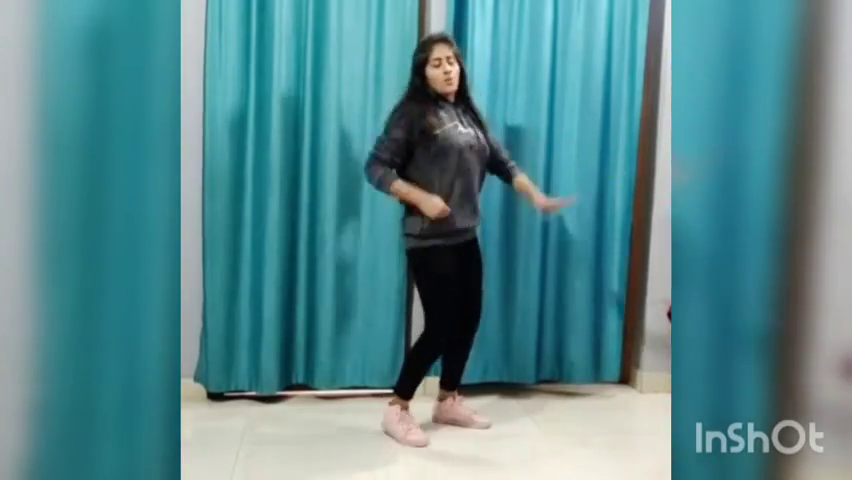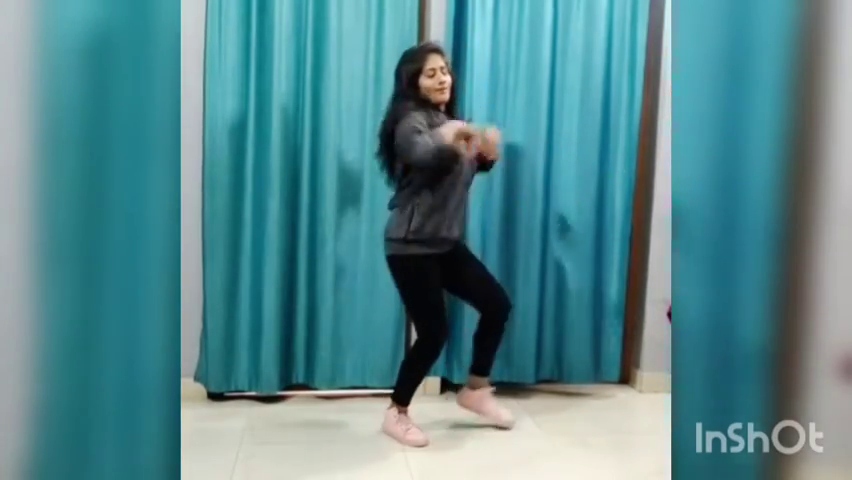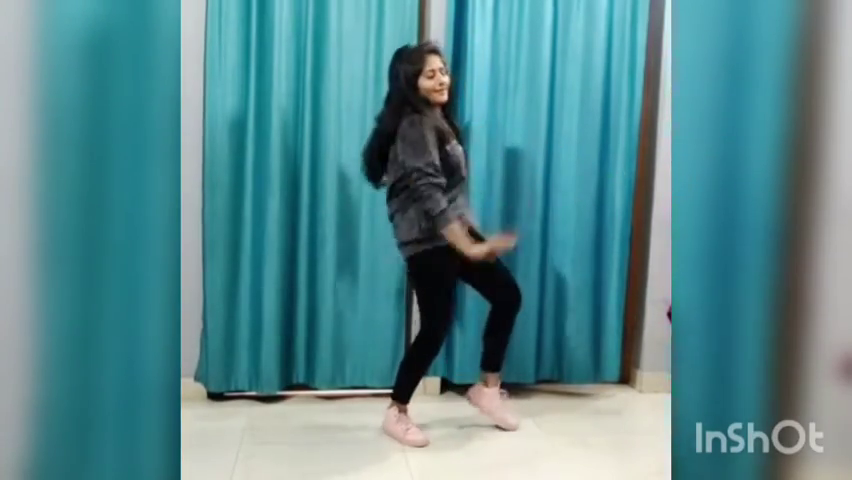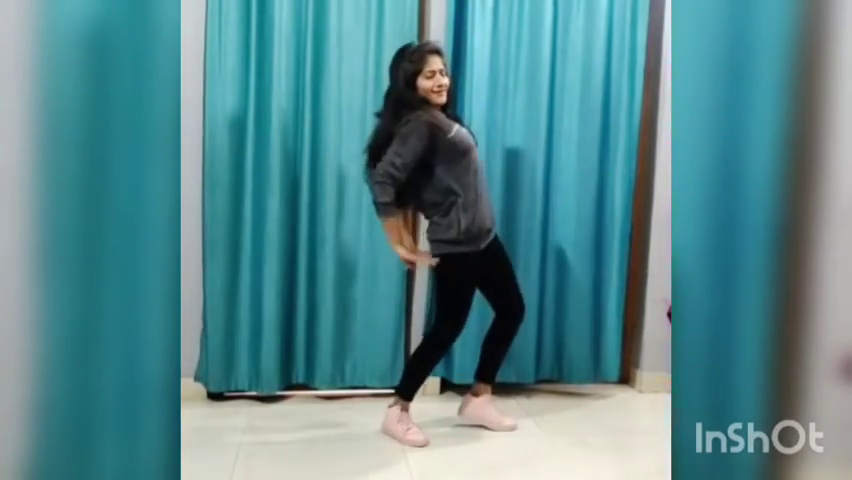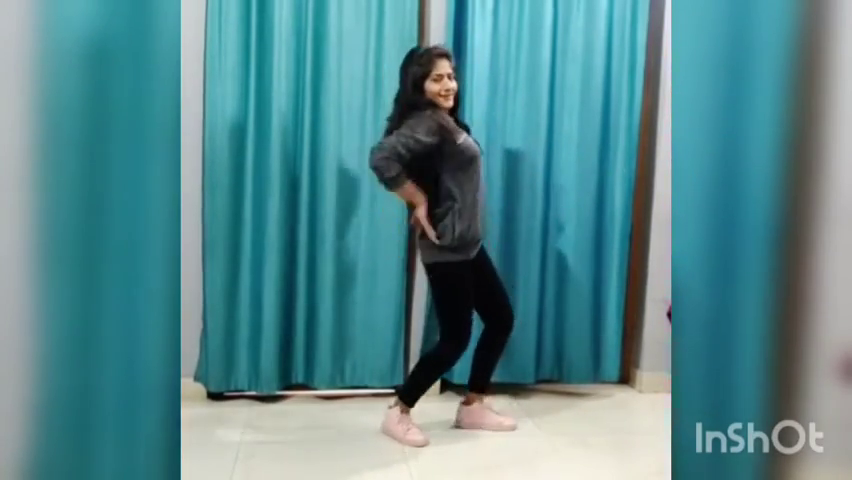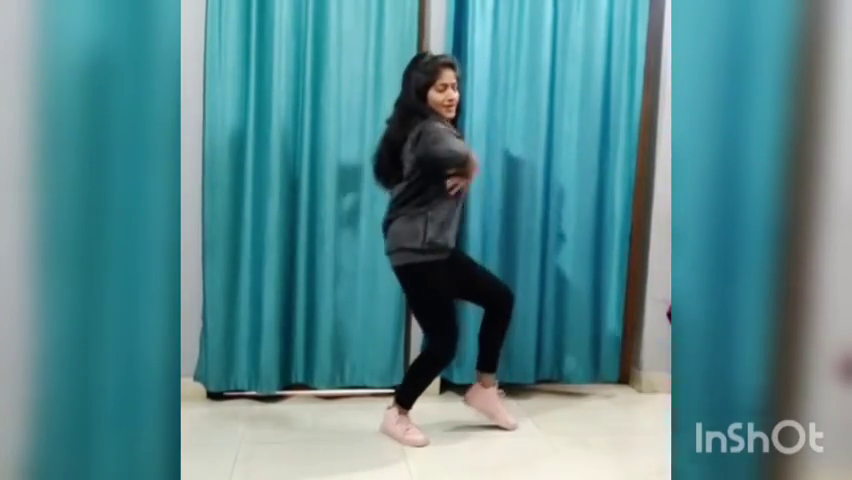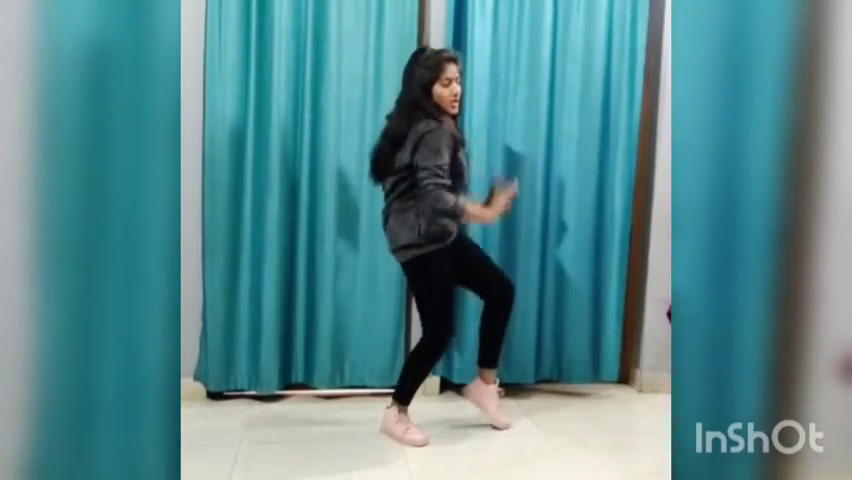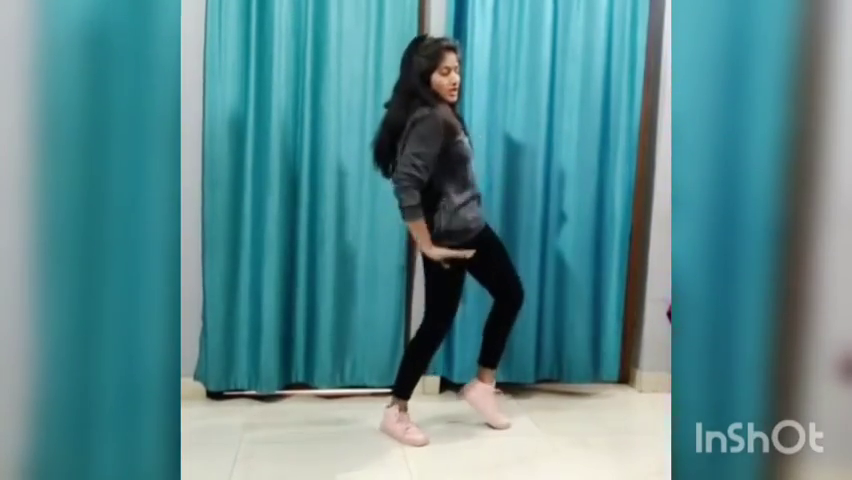
dt=0.2s
person 1, frame 1
left shoulder: (471, 114)
right shoulder: (412, 114)
left elbow: (499, 161)
right elbow: (377, 168)
left wrist: (535, 194)
right wrist: (420, 197)
left hip: (465, 236)
right hip: (429, 238)
left knee: (467, 320)
right knee: (441, 325)
left ankle: (448, 400)
right ankle: (396, 411)
person 1, frame 2
left shoulder: (447, 121)
right shoulder: (412, 118)
left elbow: (481, 161)
right elbow: (421, 151)
left wrist: (486, 146)
right wrist: (454, 130)
left hip: (446, 241)
right hip: (412, 245)
left knee: (497, 304)
right knee: (434, 331)
left ankle: (476, 389)
right ankle: (396, 414)
person 1, frame 3
left shoulder: (437, 120)
right shoulder: (416, 126)
right elbow: (427, 194)
left wrist: (469, 236)
right wrist: (467, 245)
left hip: (454, 233)
right hip: (430, 241)
left knee: (509, 297)
right knee: (436, 327)
left ankle: (488, 388)
right ankle: (396, 413)
person 1, frame 4
left shoulder: (436, 120)
right shoulder: (418, 124)
left elbow: (405, 185)
right elbow: (383, 181)
left wrist: (410, 233)
right wrist: (399, 242)
left hip: (481, 236)
right hip: (456, 242)
left knee: (512, 309)
right knee: (447, 327)
left ankle: (478, 400)
right ankle: (397, 412)
person 1, frame 5
left shoulder: (444, 123)
right shoulder: (425, 122)
right elbow: (382, 157)
left wrist: (423, 199)
right wrist: (417, 200)
left hip: (467, 246)
right hip: (446, 250)
left knee: (501, 317)
right knee: (455, 337)
left ankle: (472, 407)
right ankle: (398, 414)
person 1, frame 6
left shoulder: (431, 130)
right shoulder: (431, 129)
right elbow: (456, 156)
left wrist: (463, 167)
right wrist: (468, 163)
left hip: (436, 248)
right hip: (418, 251)
left knee: (500, 299)
right knee: (443, 341)
left ankle: (484, 389)
right ankle: (396, 415)
person 1, frame 7
left shoulder: (437, 127)
right shoulder: (433, 131)
right elbow: (434, 195)
left wrist: (483, 204)
right wrist: (483, 213)
left hip: (441, 238)
right hip: (421, 243)
left knee: (501, 292)
right knee: (439, 332)
left ankle: (485, 384)
right ankle: (395, 414)
person 1, frame 8
left shoulder: (443, 116)
right shoulder: (428, 120)
right elbow: (407, 185)
right wrist: (425, 244)
left hip: (472, 228)
right hip: (447, 237)
left knee: (511, 294)
right knee: (437, 322)
left ankle: (483, 385)
right ankle: (395, 412)
